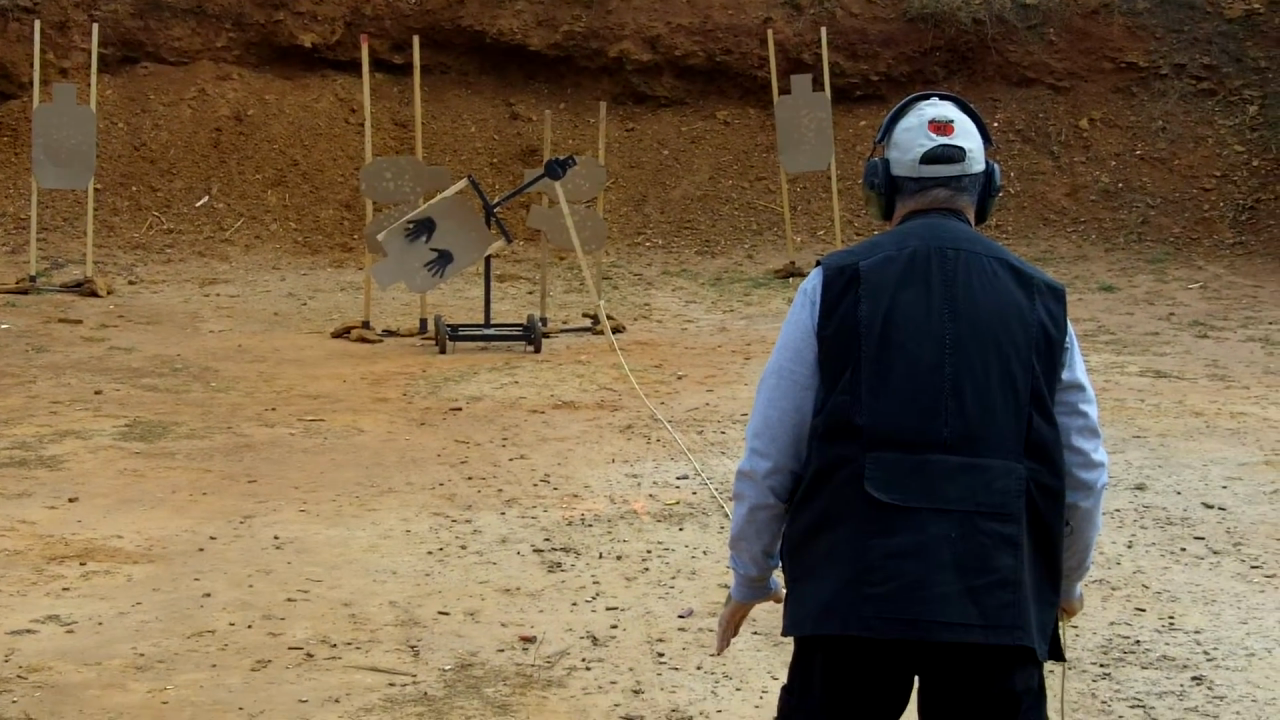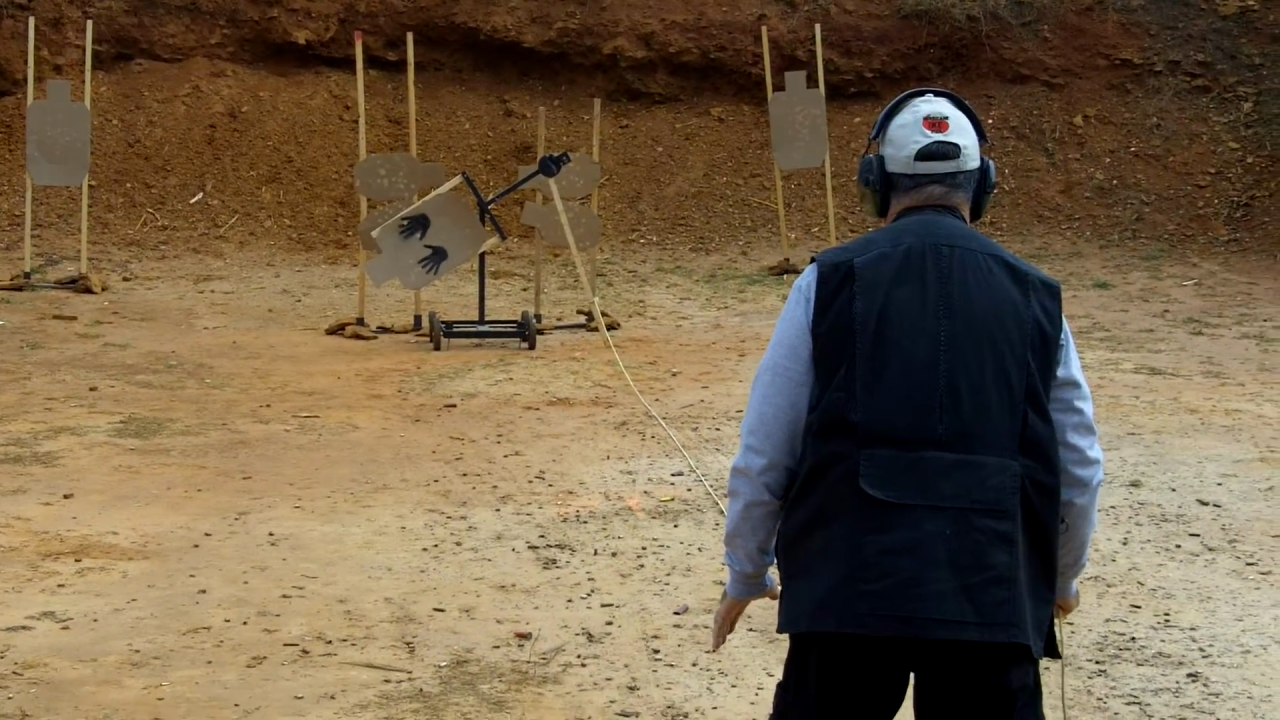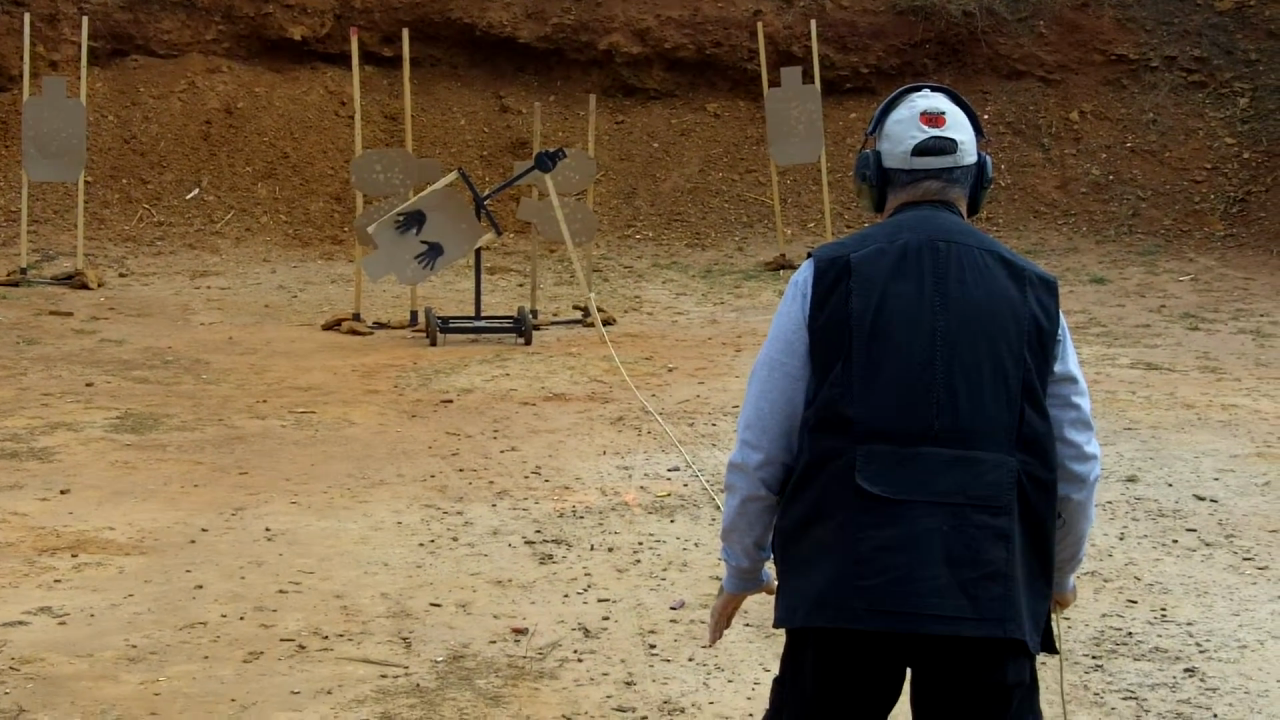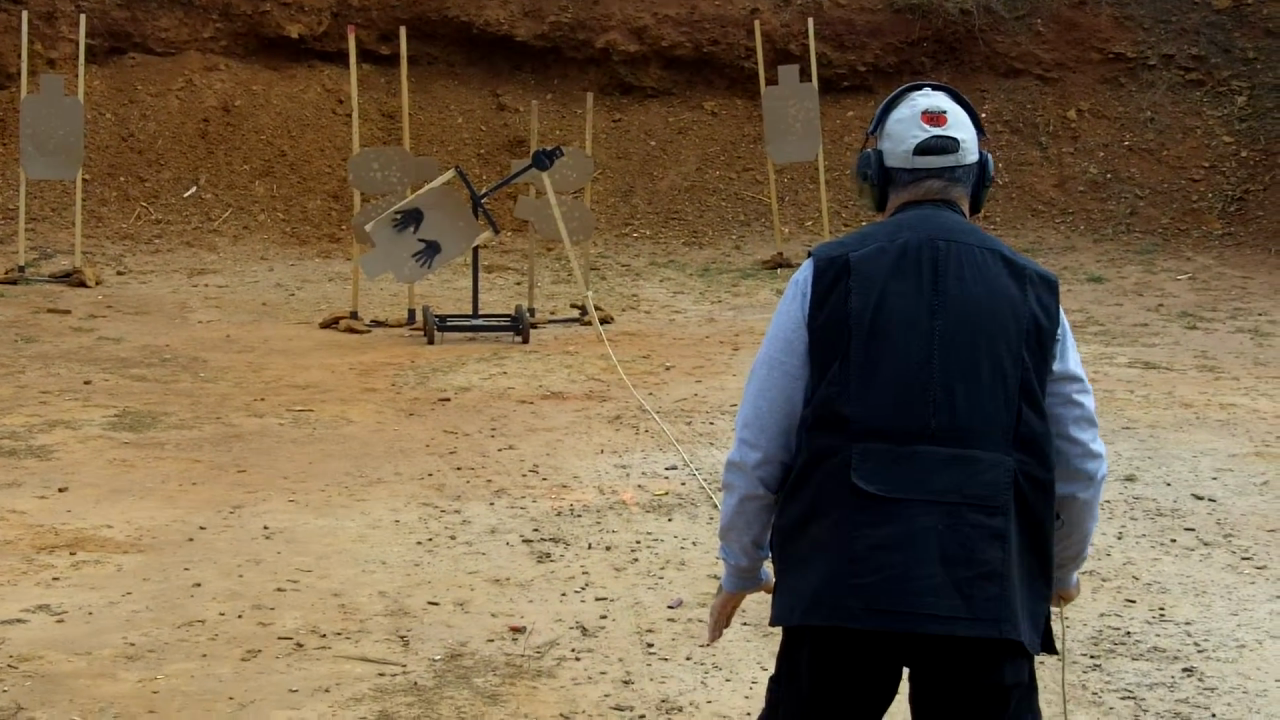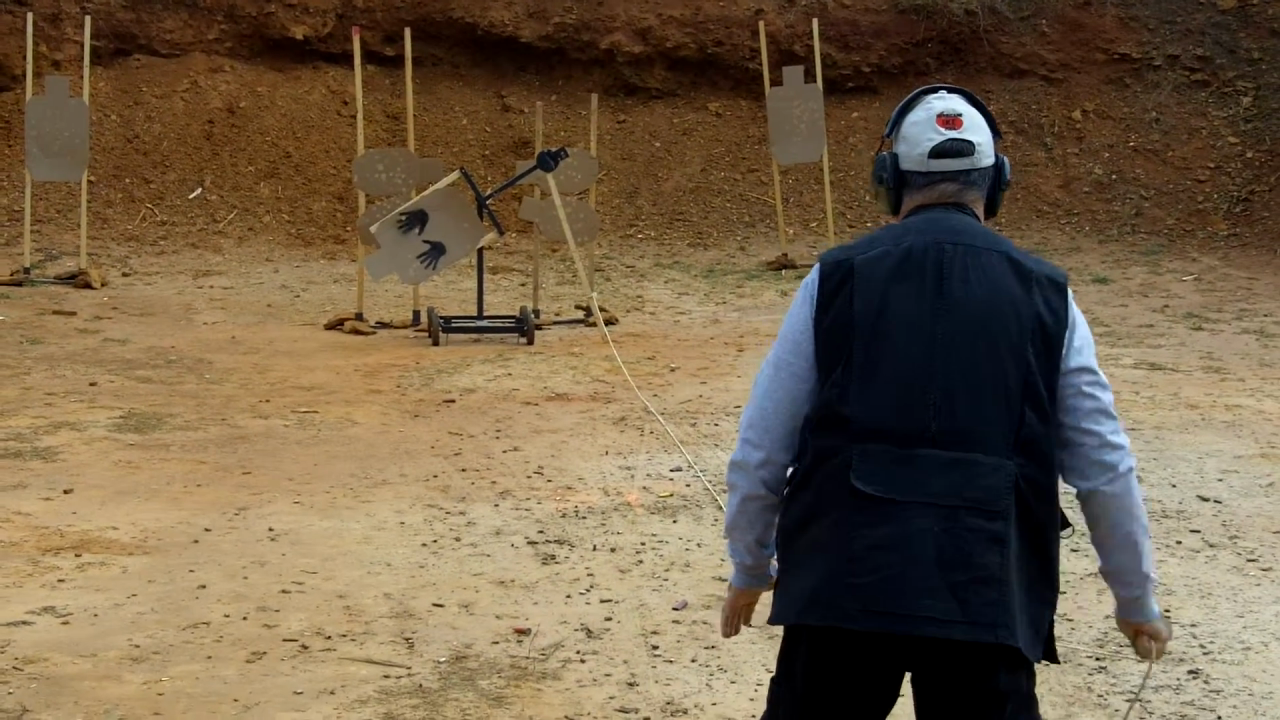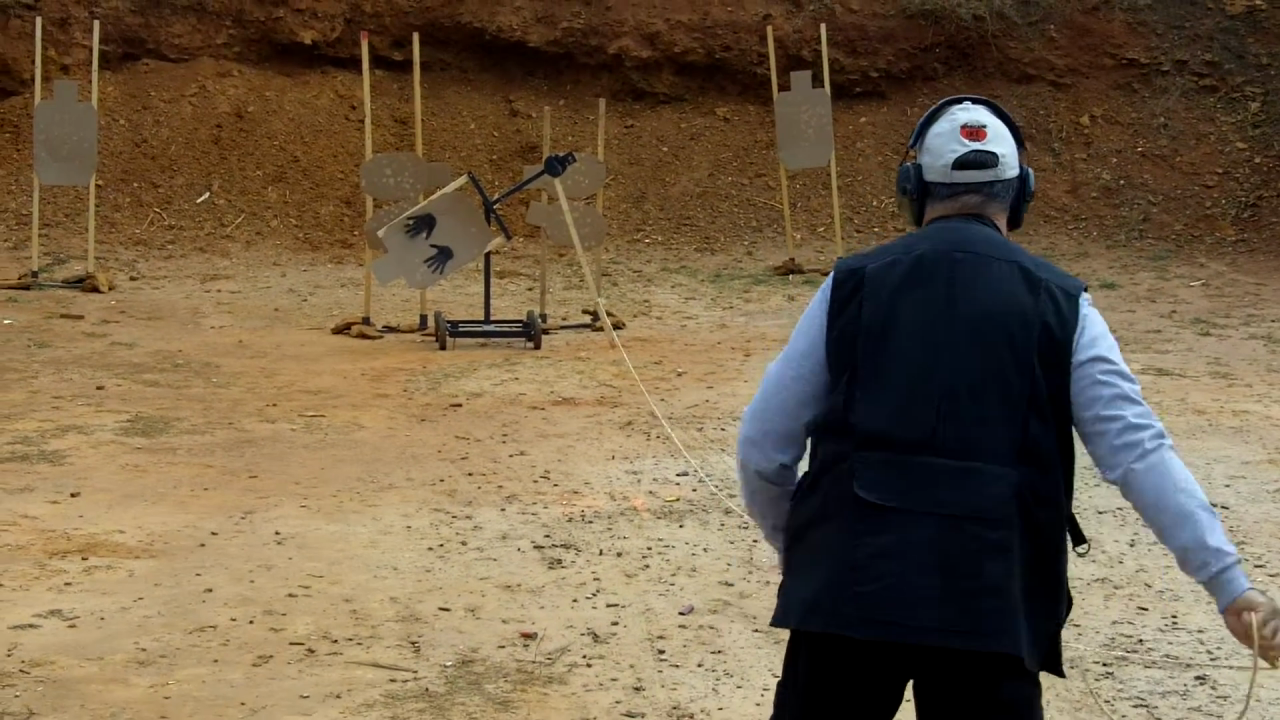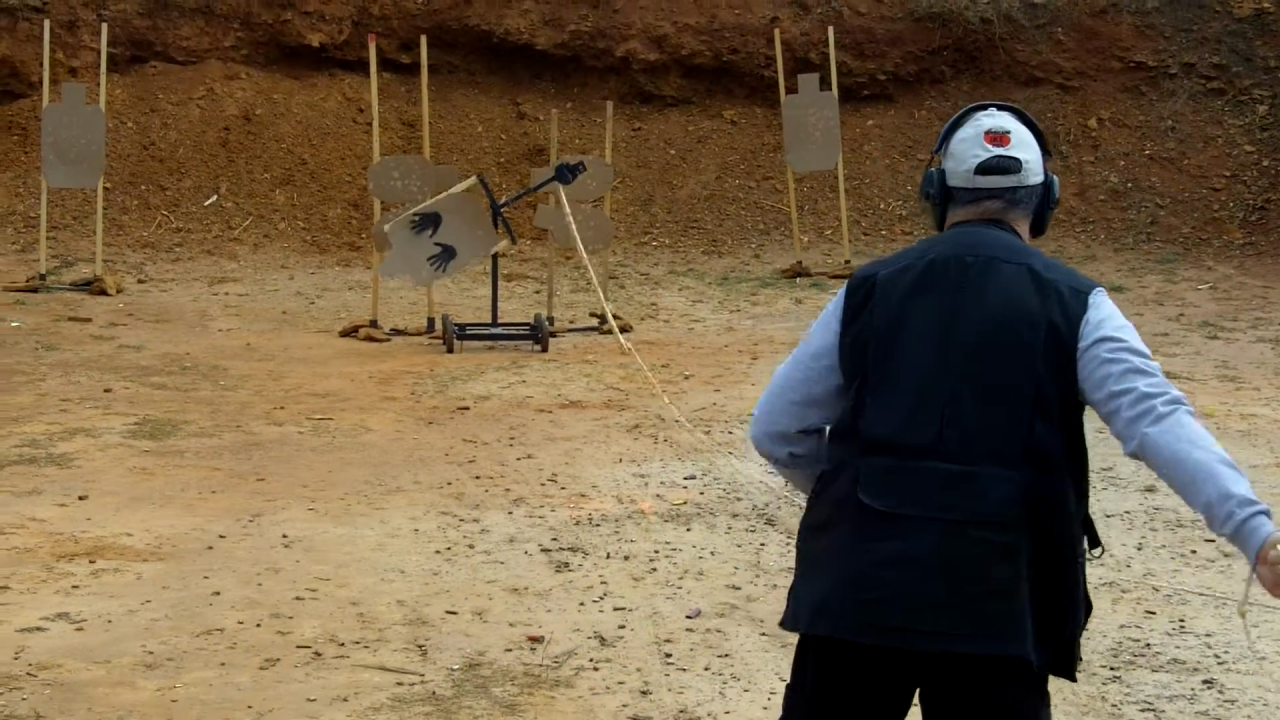
dt=0.1s
person 1, frame 1
left shoulder: (836, 283)
right shoulder: (1040, 299)
left elbow: (768, 458)
right elbow: (1083, 469)
left wrist: (750, 576)
right wrist: (1066, 579)
left hip: (855, 586)
right hip: (996, 592)
person 1, frame 2
left shoulder: (831, 280)
right shoulder: (1034, 295)
left elbow: (764, 454)
right elbow: (1078, 465)
left wrist: (746, 572)
right wrist: (1061, 575)
left hip: (850, 583)
right hip: (992, 588)
person 1, frame 3
left shoulder: (828, 275)
right shoulder: (1031, 291)
left elbow: (760, 448)
right elbow: (1074, 461)
left wrist: (741, 567)
right wrist: (1058, 573)
left hip: (846, 576)
right hip: (987, 582)
person 1, frame 4
left shoulder: (828, 274)
right shoulder: (1032, 289)
left elbow: (759, 446)
right elbow: (1078, 461)
left wrist: (740, 565)
right wrist: (1062, 569)
left hip: (844, 575)
right hip: (984, 582)
person 1, frame 5
left shoulder: (838, 277)
right shoulder: (1040, 296)
left elbow: (765, 446)
right elbow: (1101, 462)
left wrist: (750, 566)
right wrist: (1135, 594)
left hip: (845, 578)
right hip: (987, 589)
person 1, frame 6
left shoulder: (855, 285)
right shoulder: (1060, 303)
left elbow: (762, 442)
right elbow: (1138, 448)
left wrist: (796, 549)
right wrist: (1228, 580)
left hip: (856, 585)
right hip: (988, 595)
person 1, frame 7
left shoulder: (872, 288)
right shoulder: (1073, 302)
left elbow: (776, 428)
right elbow: (1156, 416)
left hip: (861, 584)
right hip: (995, 598)
